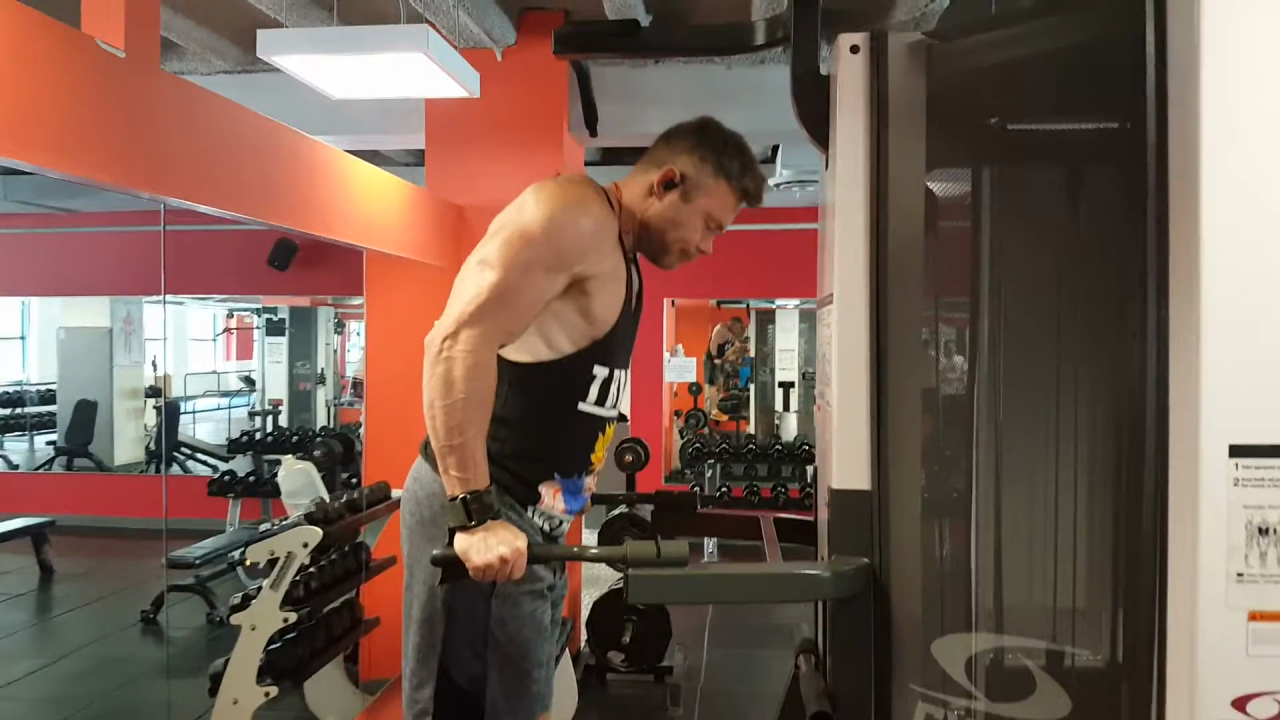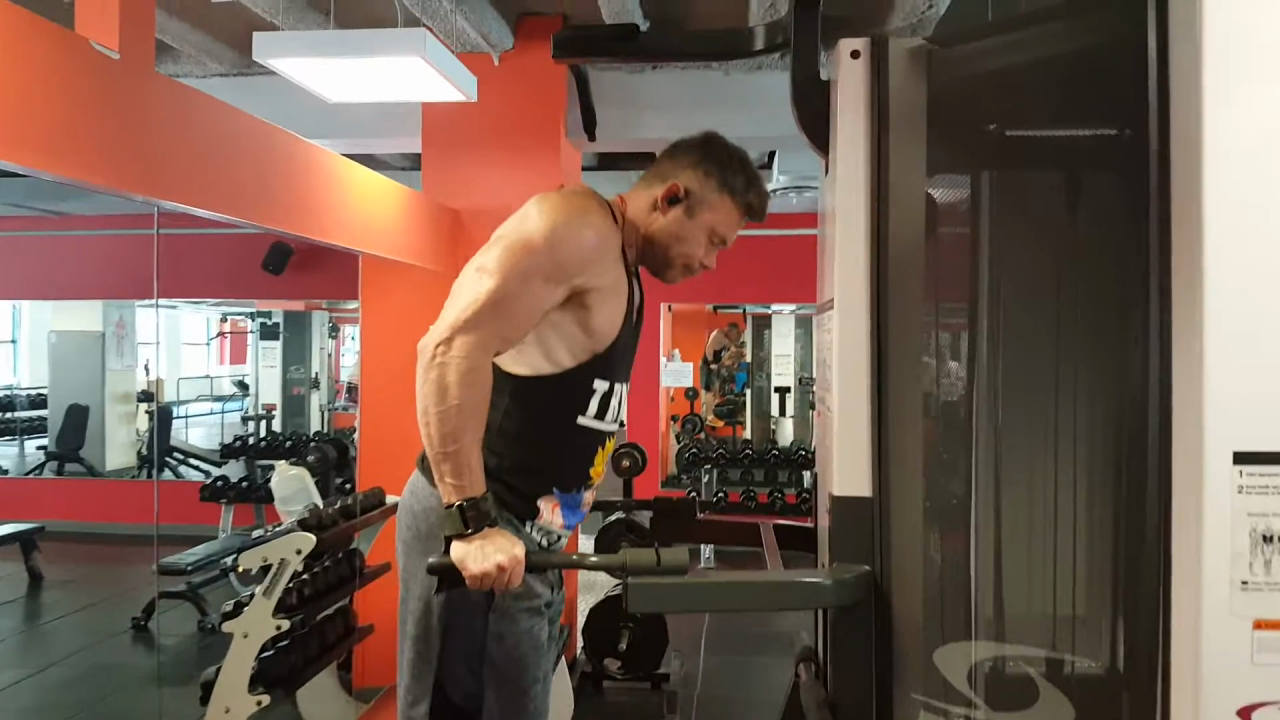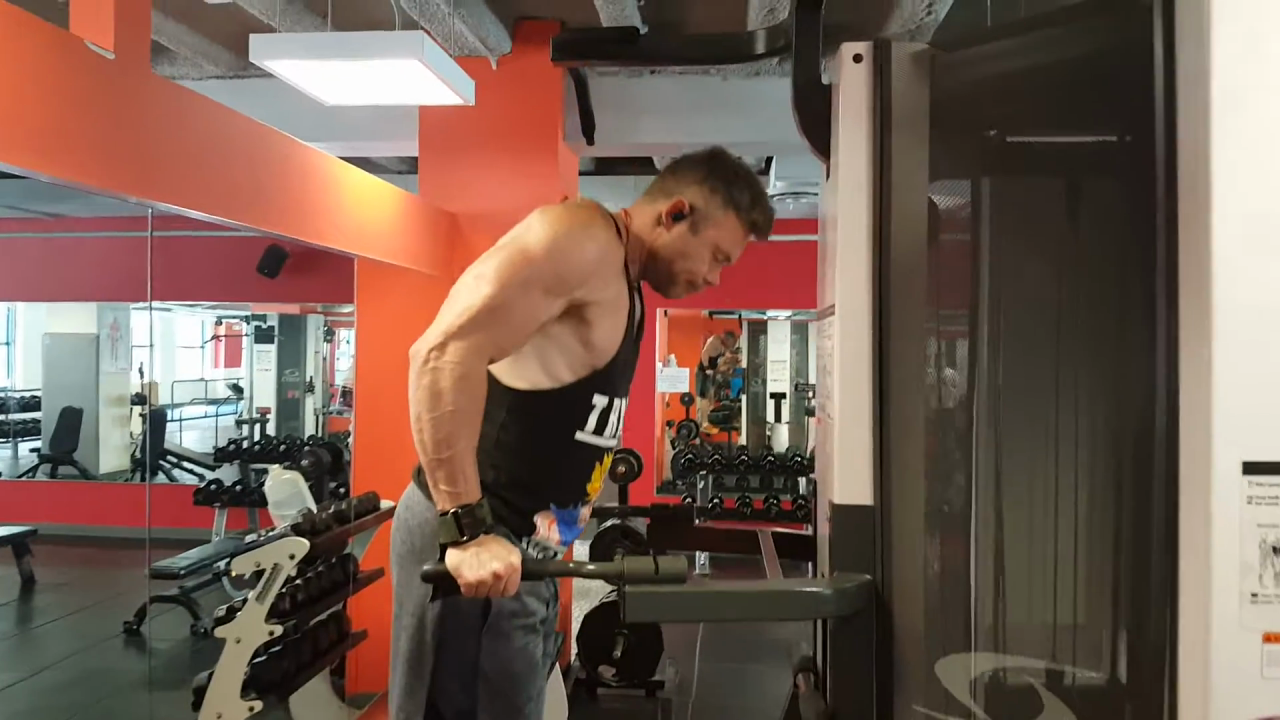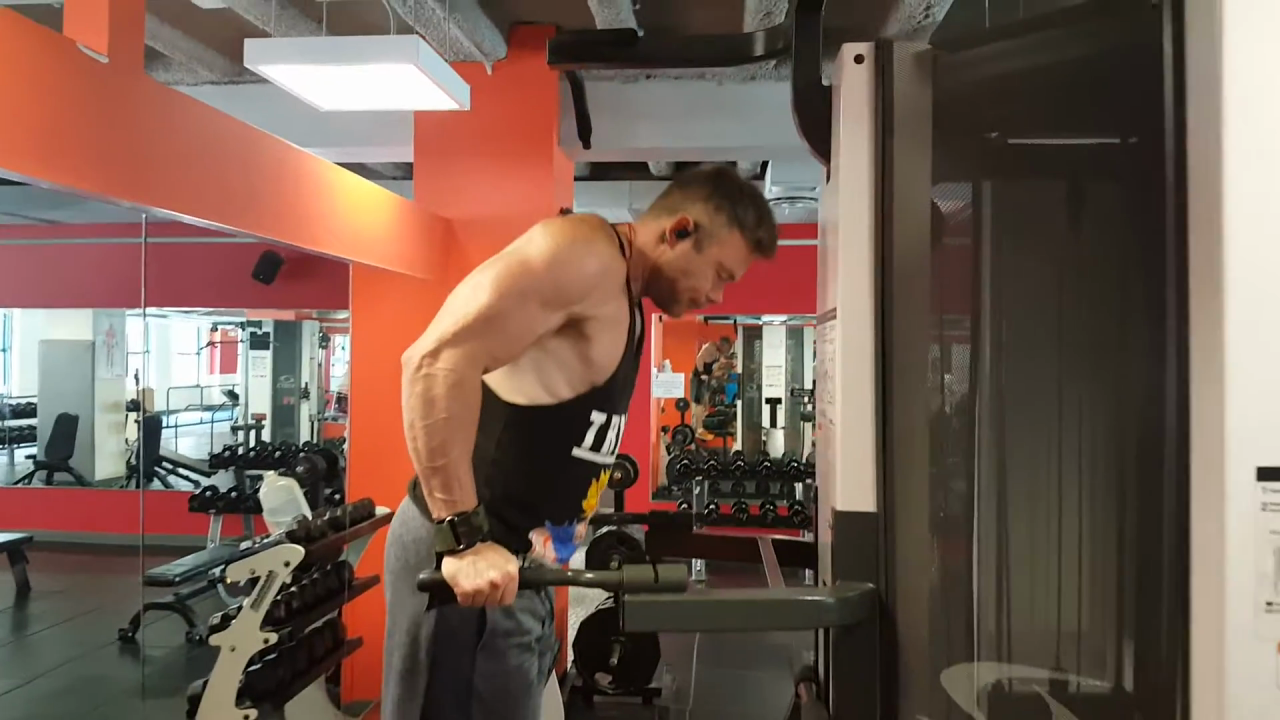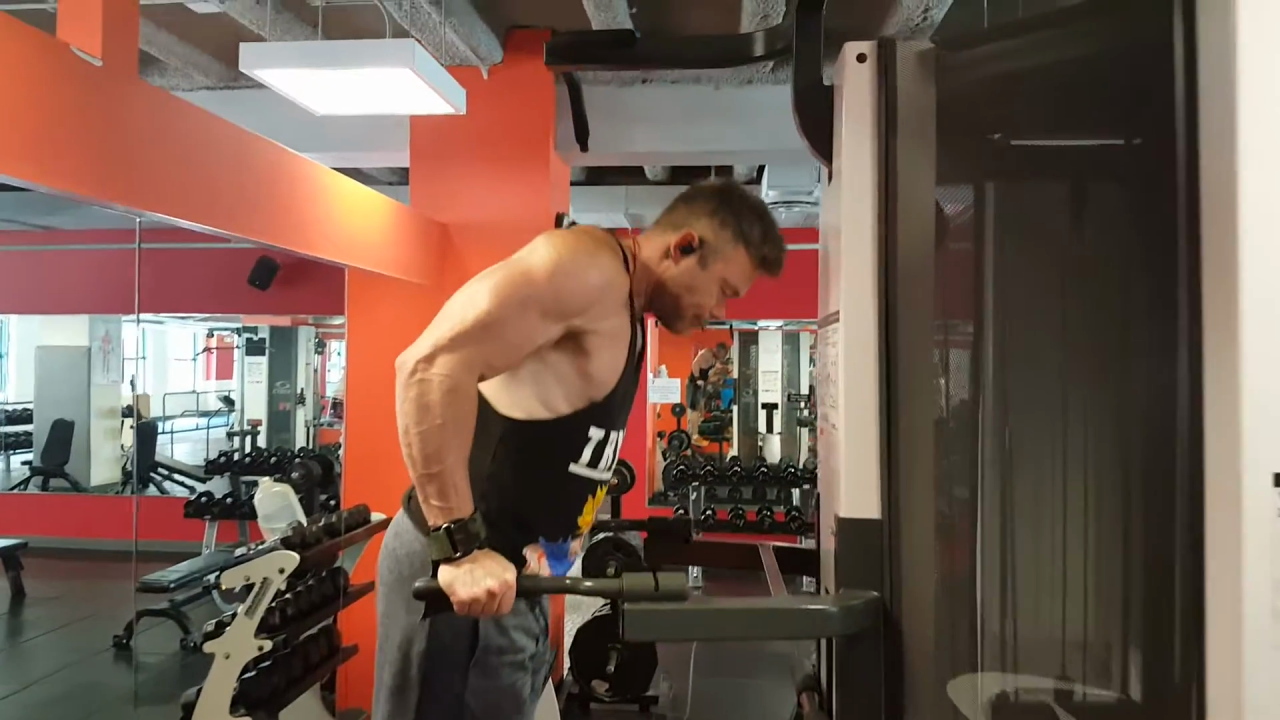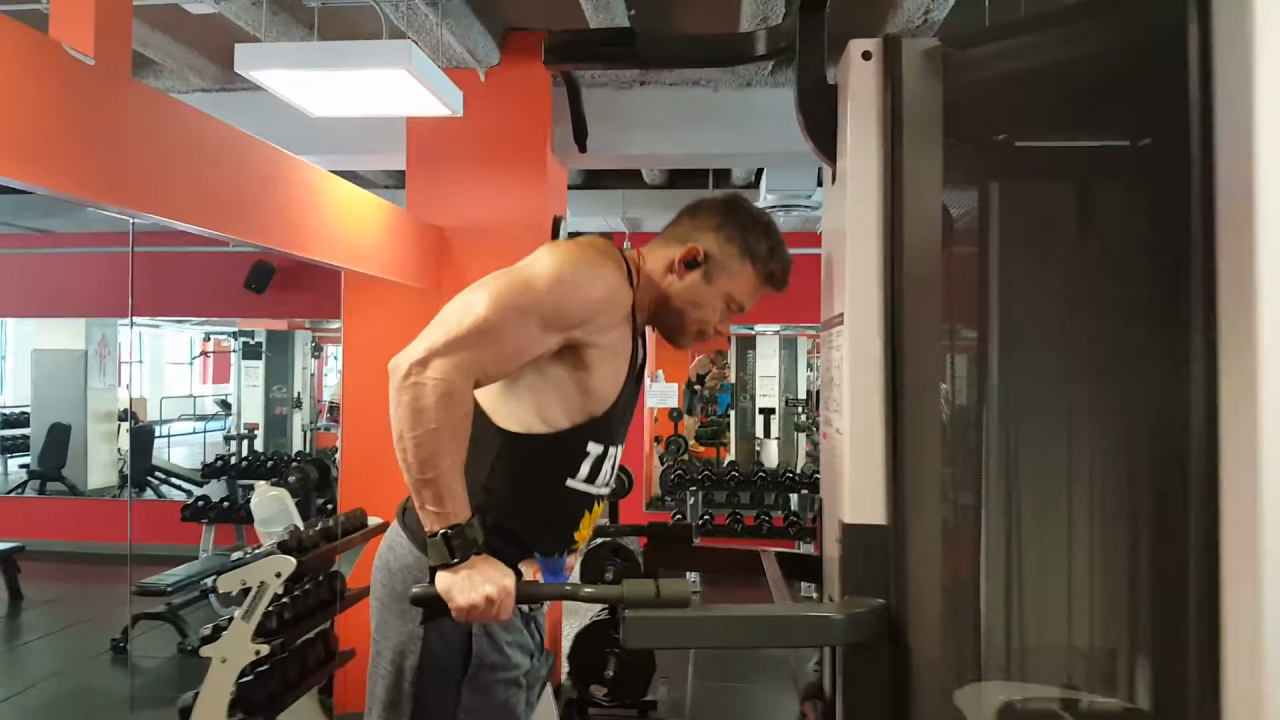
dt=0.1s
person 1, frame 1
left shoulder: (623, 259)
right shoulder: (577, 215)
right elbow: (456, 340)
right wrist: (473, 512)
left hip: (534, 520)
right hip: (483, 517)
person 1, frame 2
left shoulder: (624, 274)
right shoulder: (578, 226)
right elbow: (450, 347)
right wrist: (470, 520)
left hip: (532, 533)
right hip: (480, 527)
person 1, frame 3
left shoulder: (624, 287)
right shoulder: (583, 240)
right elbow: (444, 352)
right wrist: (466, 529)
left hip: (525, 549)
right hip: (475, 549)
person 1, frame 4
left shoulder: (624, 303)
right shoulder: (585, 253)
right elbow: (438, 360)
right wrist: (462, 536)
left hip: (521, 563)
right hip: (472, 559)
person 1, frame 5
left shoulder: (627, 315)
right shoulder: (590, 268)
right elbow: (432, 364)
right wrist: (460, 546)
left hip: (511, 578)
right hip: (465, 575)
person 1, frame 6
left shoulder: (627, 328)
right shoulder: (592, 278)
right elbow: (427, 368)
right wrist: (457, 551)
left hip: (508, 589)
right hip: (461, 583)
